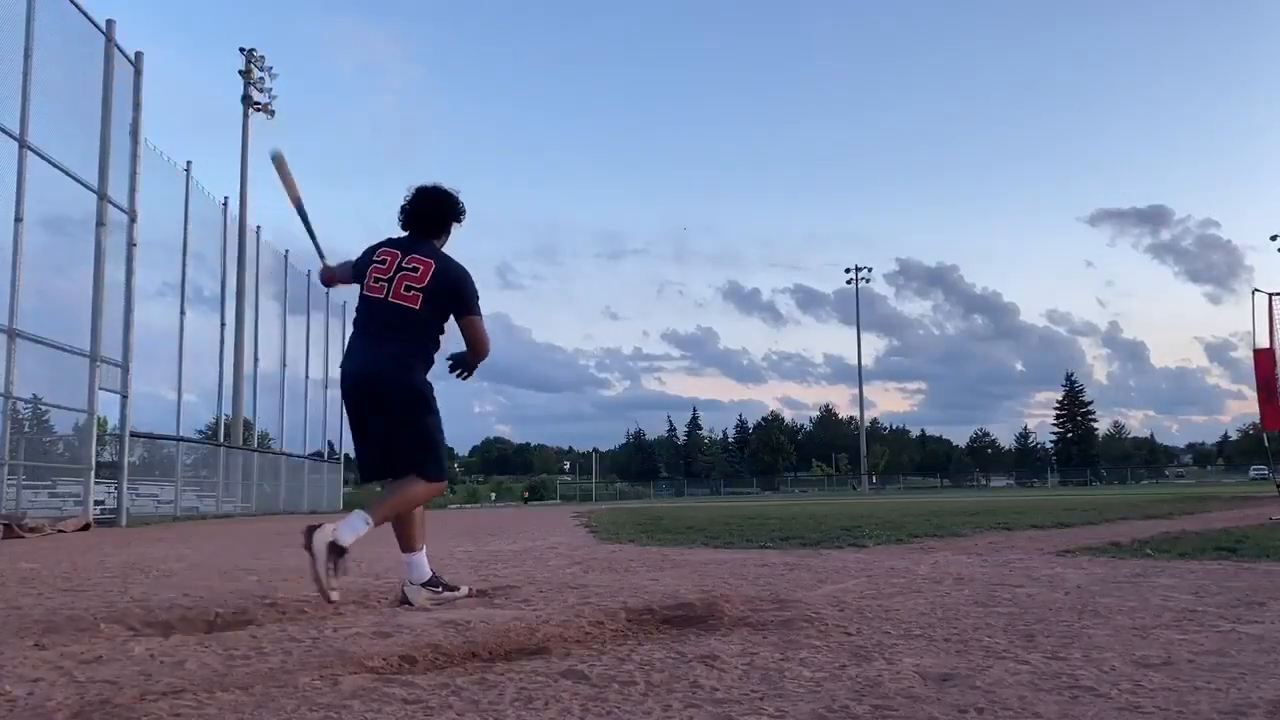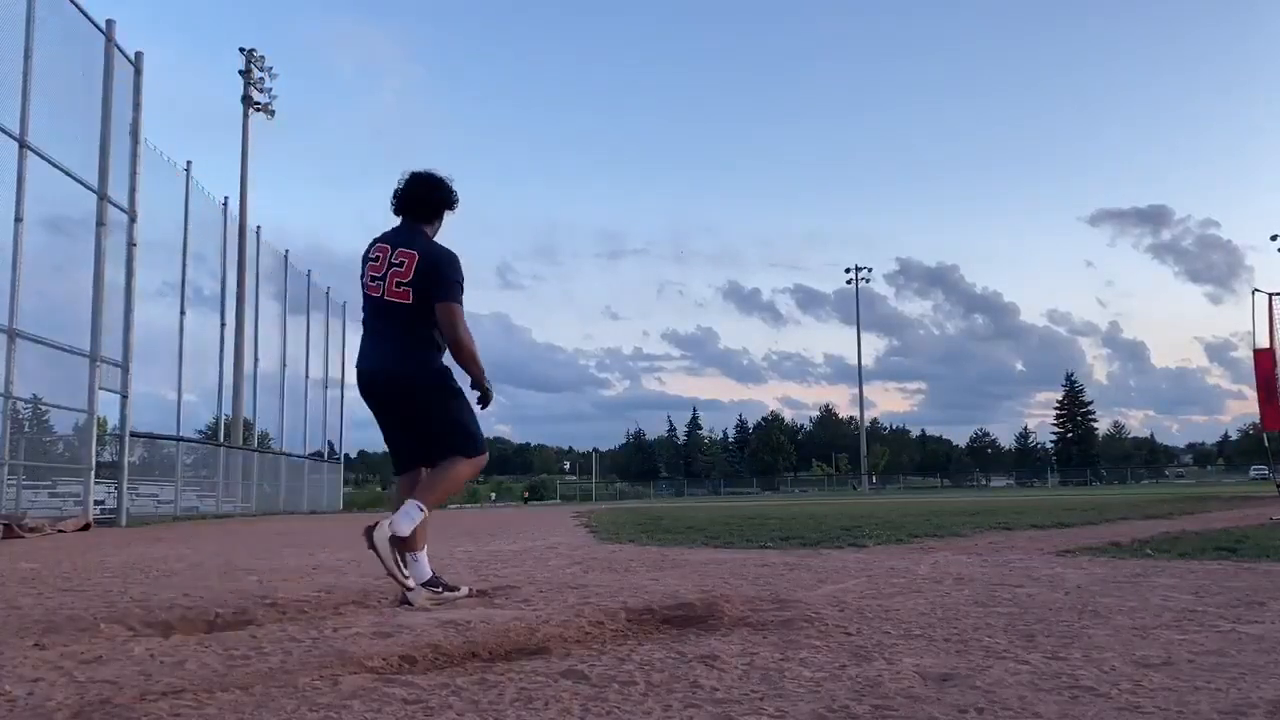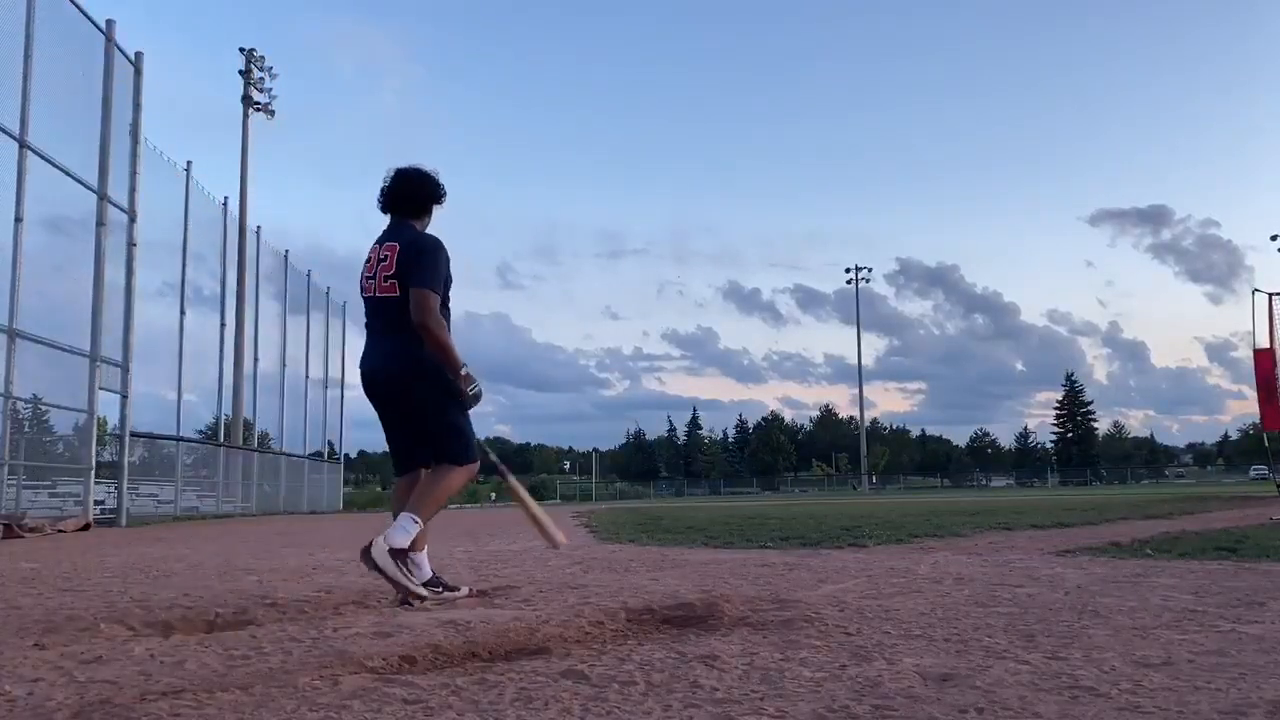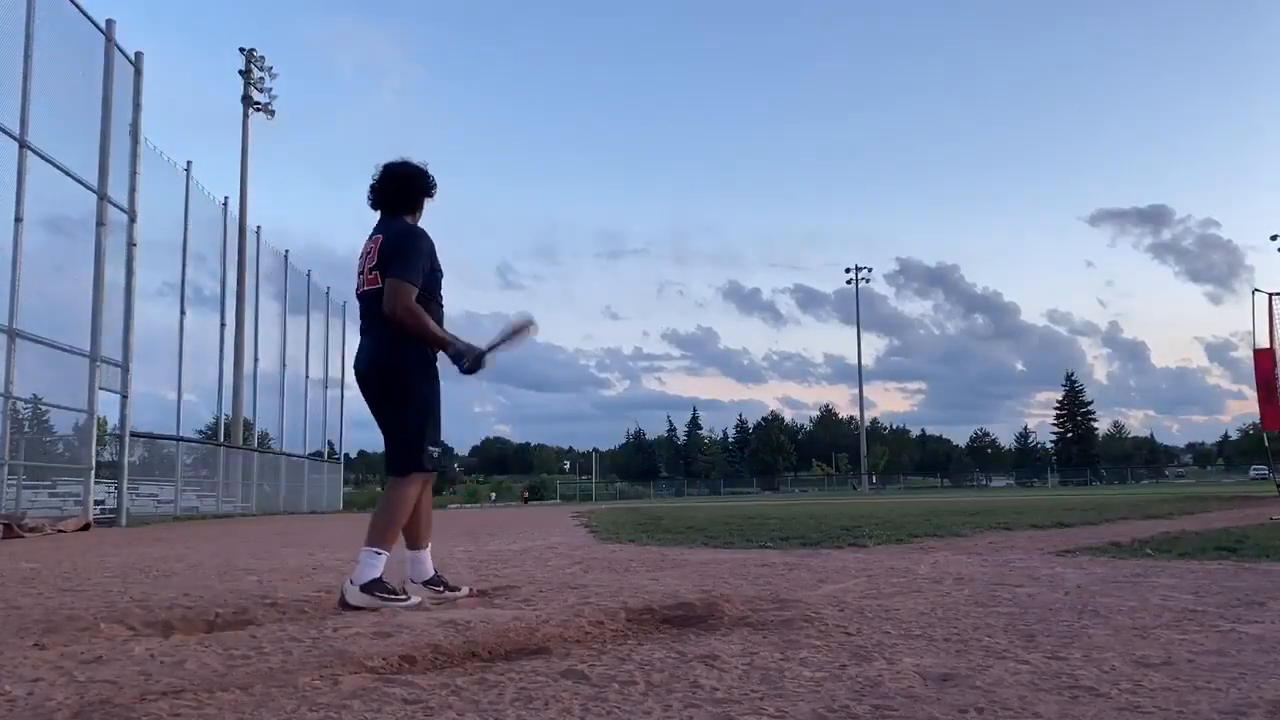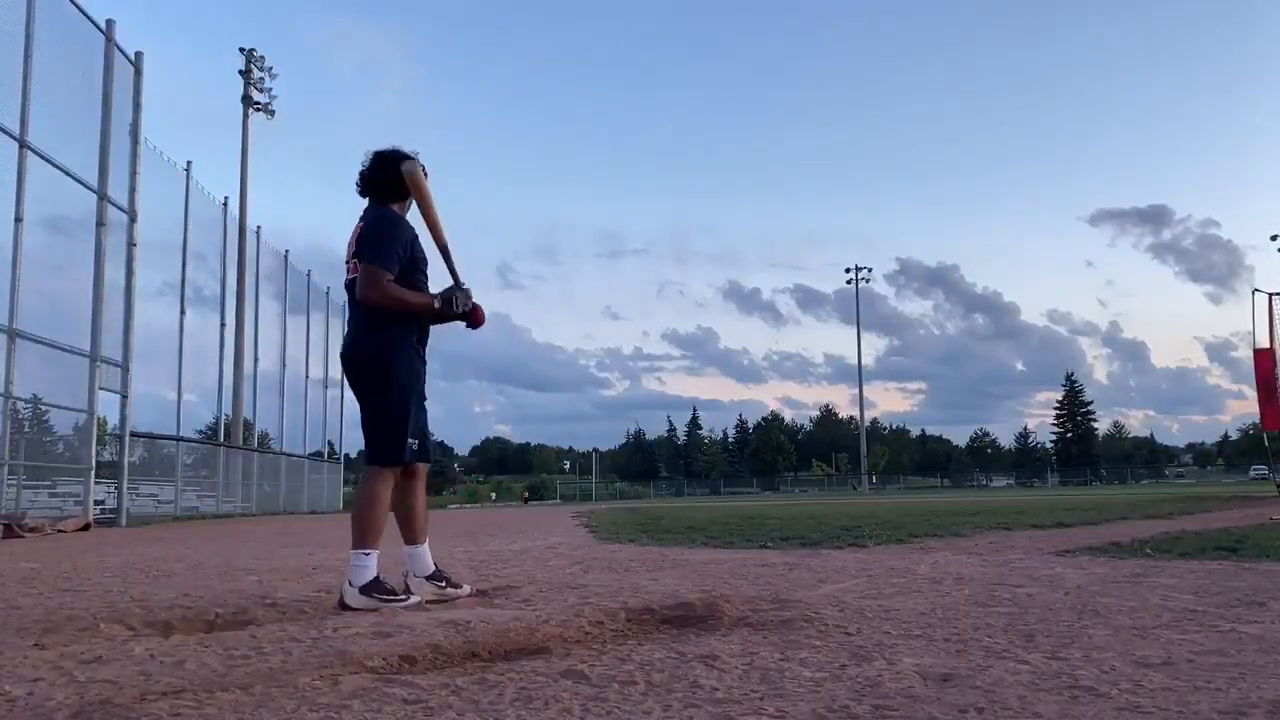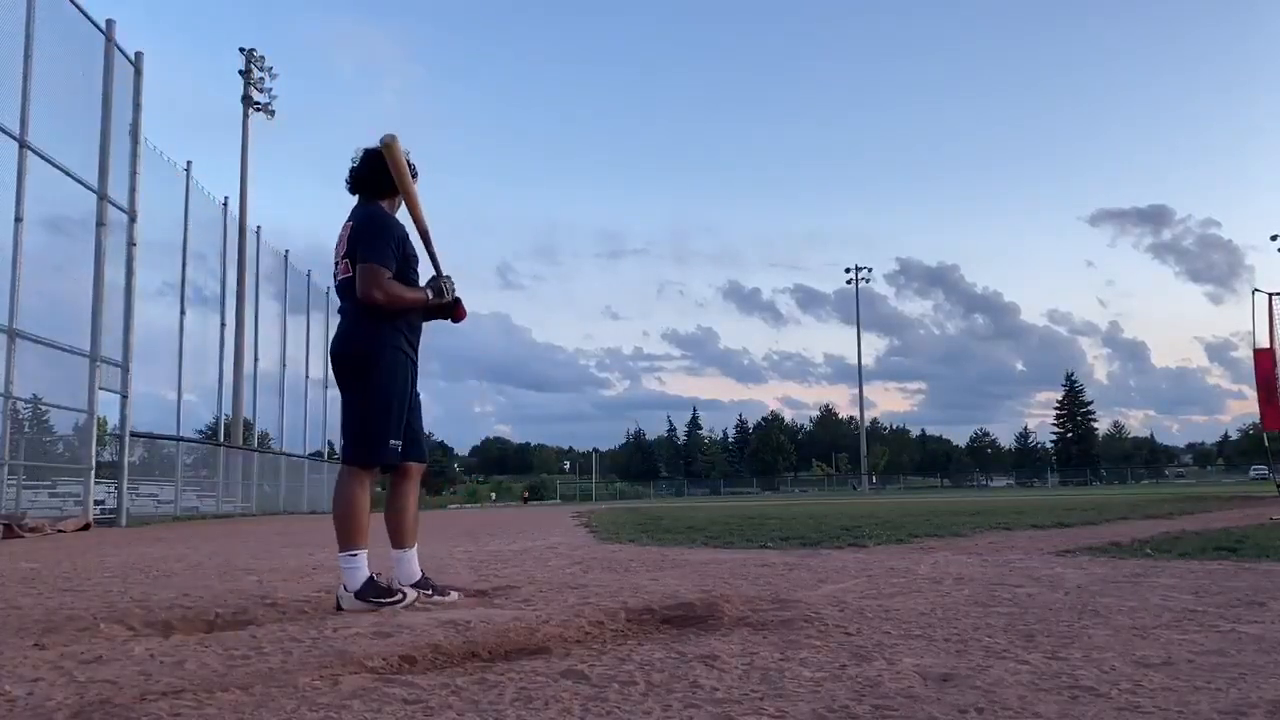
dt=0.2s
person 1, frame 1
left shoulder: (381, 252)
right shoulder: (451, 273)
left elbow: (344, 272)
right elbow: (479, 345)
left wrist: (330, 274)
right wrist: (465, 362)
left hip: (356, 375)
right hip: (399, 379)
left knee: (401, 477)
right knee: (429, 478)
left ankle: (419, 579)
right ankle: (339, 534)
person 1, frame 2
left shoulder: (376, 248)
right shoulder: (438, 258)
right elbow: (452, 329)
right wrist: (480, 377)
left hip: (372, 371)
right hip: (415, 371)
left knee: (414, 469)
right knee: (470, 454)
left ankle: (419, 578)
right ankle: (395, 528)
person 1, frame 3
left shoulder: (377, 250)
right shoulder: (426, 247)
right elbow: (425, 317)
right wrist: (459, 373)
left hip: (377, 368)
right hip: (415, 370)
left knee: (414, 469)
right knee: (460, 461)
left ankle: (420, 576)
right ankle: (392, 544)
person 1, frame 4
left shoulder: (378, 241)
right shoulder: (408, 237)
right elbow: (399, 306)
left wrist: (451, 340)
right wrist: (452, 344)
left hip: (380, 363)
right hip: (403, 366)
left knee: (417, 470)
right knee: (413, 471)
left ankle: (422, 577)
right ankle: (363, 580)
person 1, frame 5
left shoulder: (371, 227)
right shoulder: (389, 225)
right elbow: (373, 292)
left wrist: (454, 309)
right wrist: (438, 302)
left hip: (388, 357)
right hip: (385, 357)
left knee: (414, 464)
right knee: (386, 464)
left ankle: (422, 573)
right ankle: (361, 582)
person 1, frame 6
left shoulder: (356, 225)
right shoulder: (381, 223)
right elbow: (373, 291)
left wrist: (435, 305)
right wrist: (430, 295)
left hip: (385, 356)
right hip: (375, 355)
left knee: (409, 465)
right knee: (361, 464)
left ankle: (408, 578)
right ankle: (355, 583)
